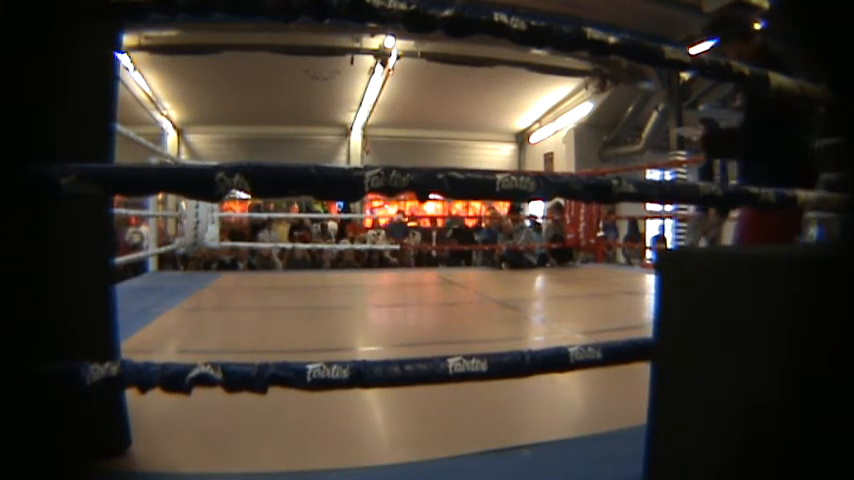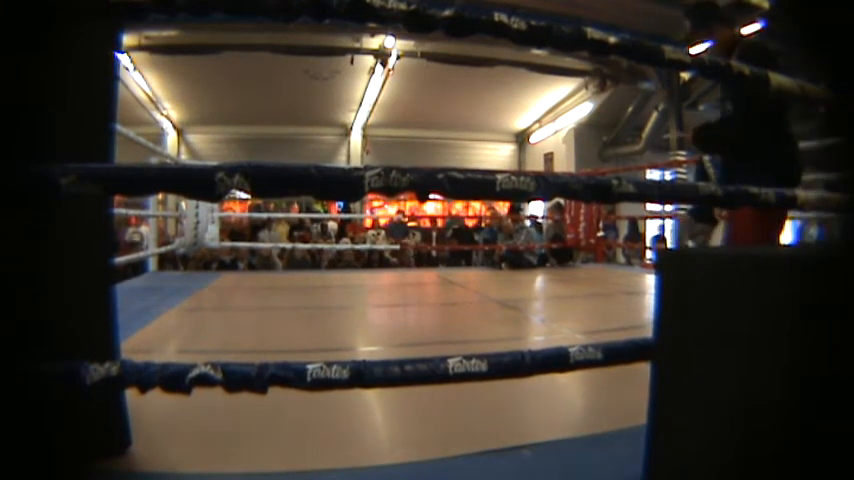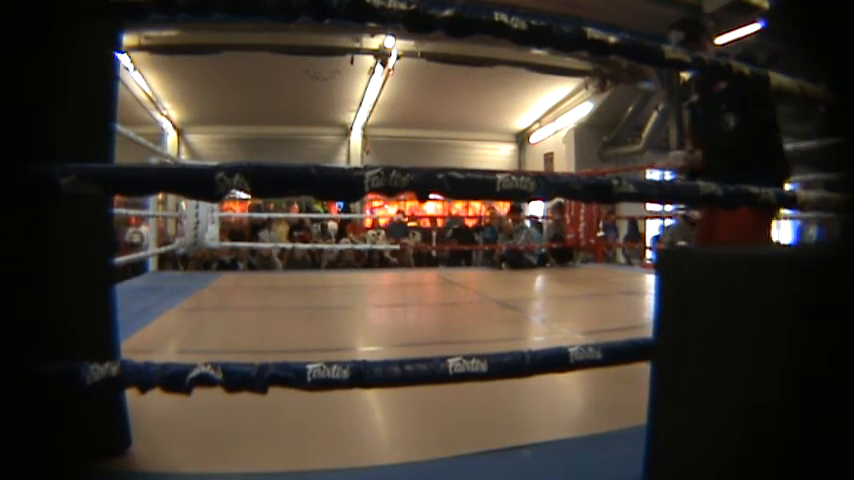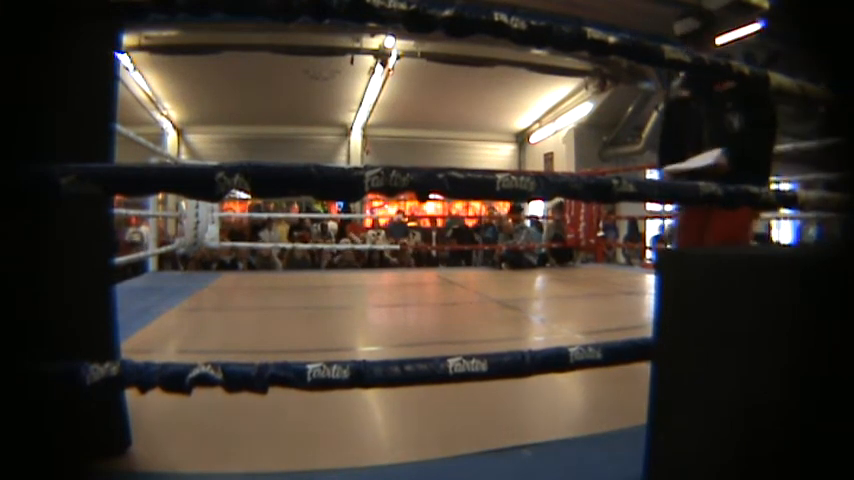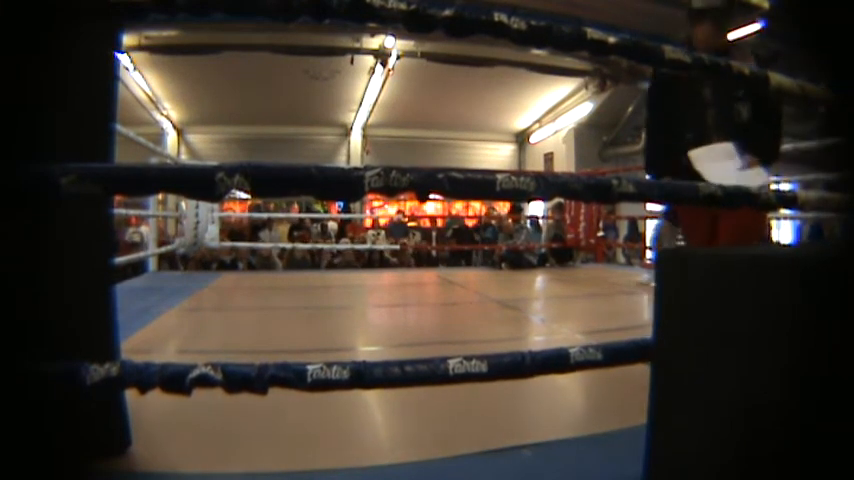
dt=0.2s
person 1, frame 1
left shoulder: (761, 68)
right shoulder: (772, 66)
left elbow: (757, 133)
left wrist: (711, 140)
right wrist: (721, 136)
left hip: (775, 181)
person 1, frame 2
left shoulder: (752, 56)
right shoulder: (738, 62)
left elbow: (749, 121)
left wrist: (703, 136)
right wrist: (708, 136)
left hip: (766, 174)
right hip: (750, 176)
person 1, frame 3
left shoulder: (743, 76)
right shoulder: (699, 90)
left elbow: (759, 128)
left wrist: (708, 155)
right wrist: (694, 157)
left hip: (754, 183)
right hip: (721, 187)
person 1, frame 4
left shoulder: (744, 84)
right shoulder: (679, 97)
left elbow: (765, 130)
right elbow: (669, 145)
left wrist: (731, 158)
right wrist: (671, 171)
left hip: (739, 186)
person 1, frame 5
right shoulder: (670, 72)
left elbow: (771, 119)
right elbow: (657, 130)
left wrist: (758, 154)
right wrist: (662, 173)
right hip: (692, 185)
